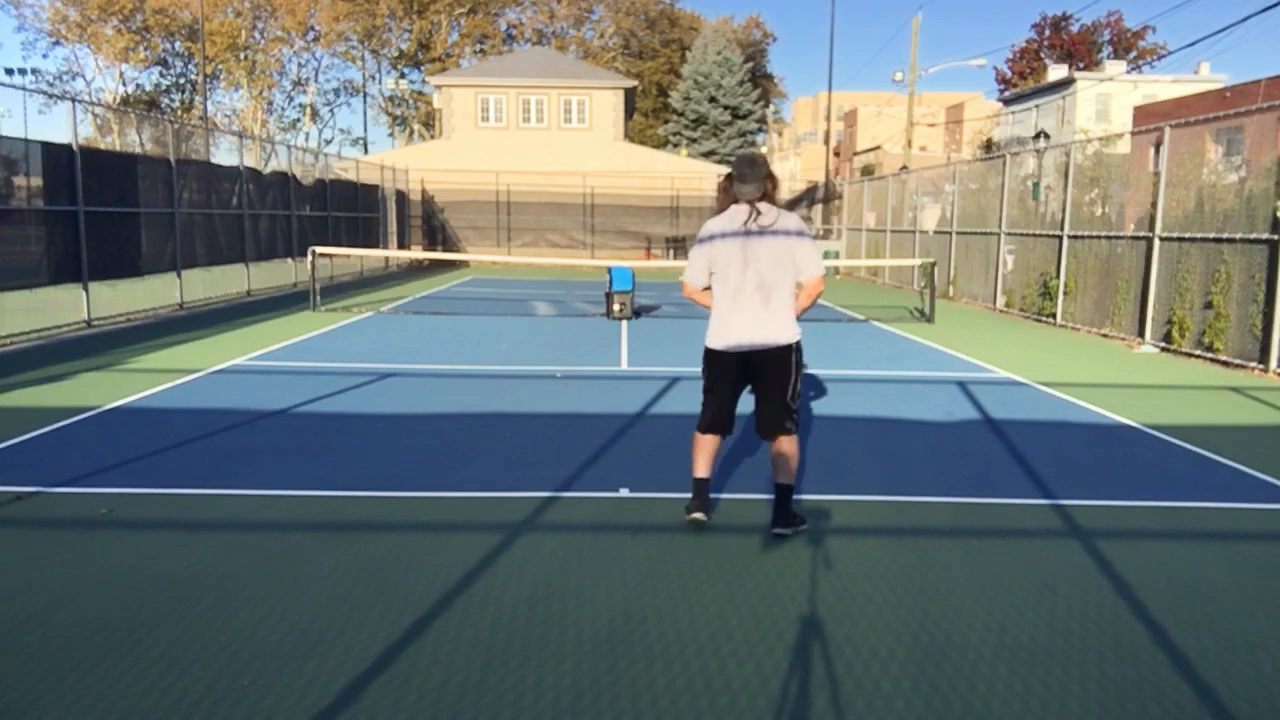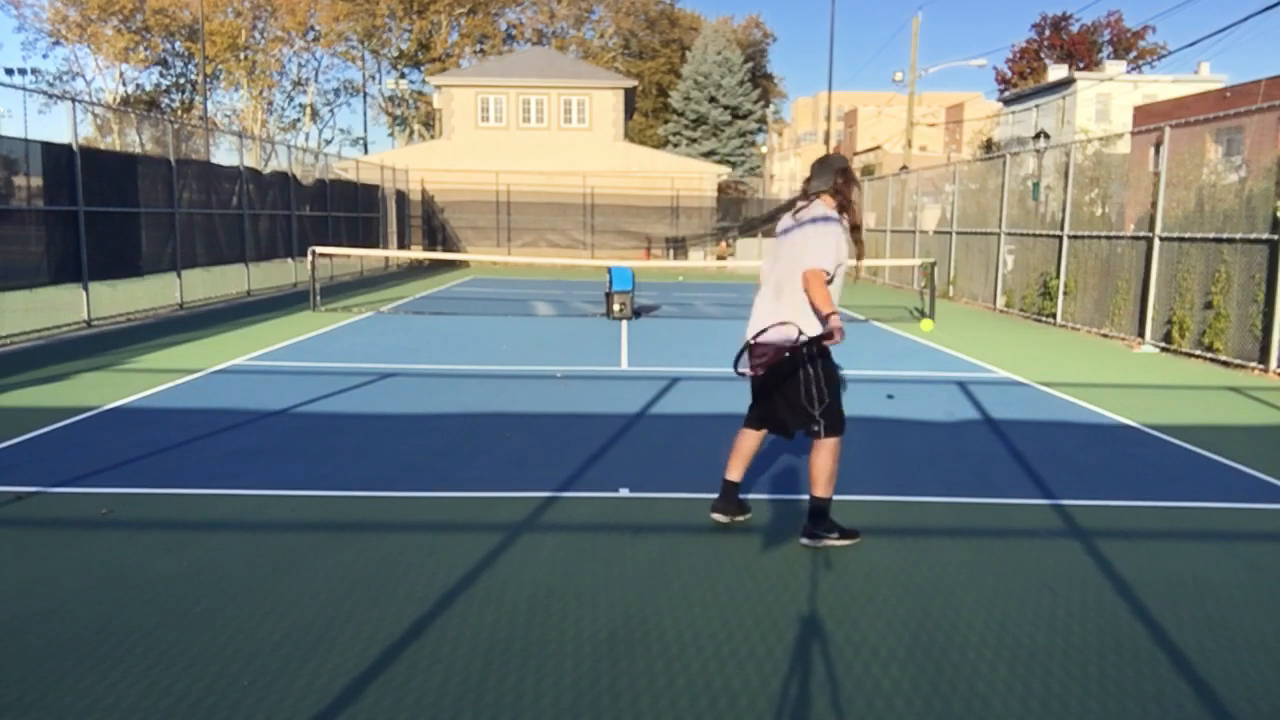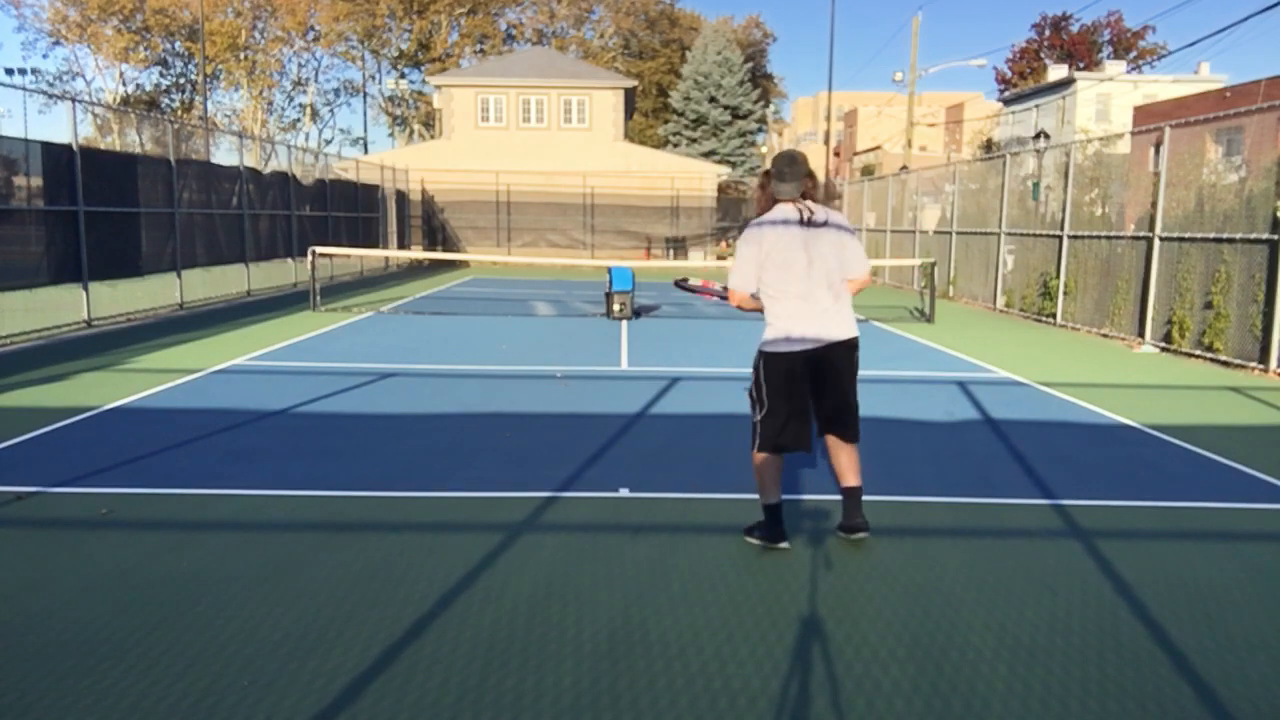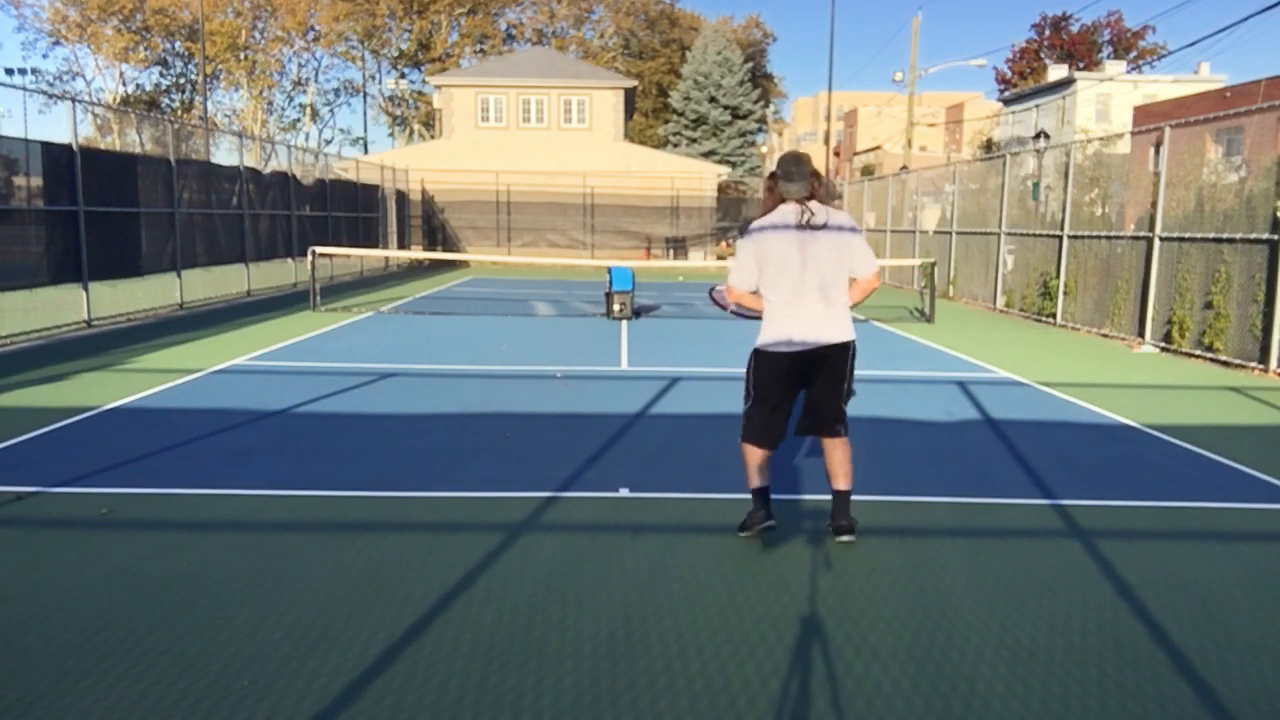
dt=1s
person 1, frame 1
left shoulder: (712, 229)
right shoulder: (791, 225)
left elbow: (691, 288)
right elbow: (816, 284)
left hip: (723, 343)
right hip: (777, 343)
left knee: (711, 420)
right knee: (784, 428)
left ankle: (698, 497)
right ankle: (783, 512)
person 1, frame 2
left shoulder: (794, 219)
right shoulder: (828, 223)
right elbow: (813, 275)
right wrist: (829, 316)
left hip: (764, 335)
right hip: (797, 343)
left knee: (759, 418)
right knee: (827, 430)
left ankle: (727, 497)
right ankle: (819, 523)
person 1, frame 3
left shoulder: (759, 230)
right shoulder: (837, 222)
left elbow: (737, 297)
right elbow: (862, 277)
left hip: (785, 346)
right hip: (839, 340)
left knee: (768, 439)
right knee: (841, 429)
left ankle: (773, 525)
right ankle: (853, 515)
person 1, frame 4
left shoulder: (762, 229)
right shoulder: (843, 223)
left elbow: (736, 293)
right elbow: (870, 280)
left hip: (778, 346)
right hip: (834, 342)
left knee: (755, 431)
right knee: (833, 429)
left ankle: (760, 506)
right ankle: (842, 517)
